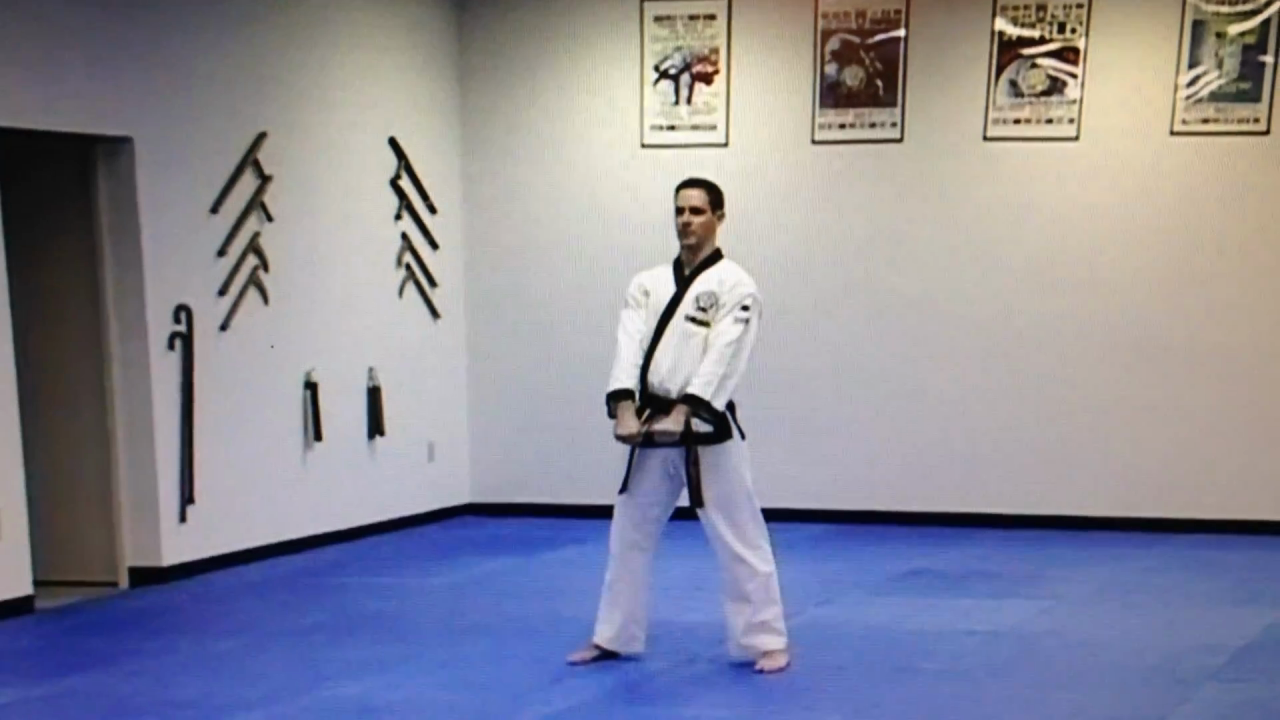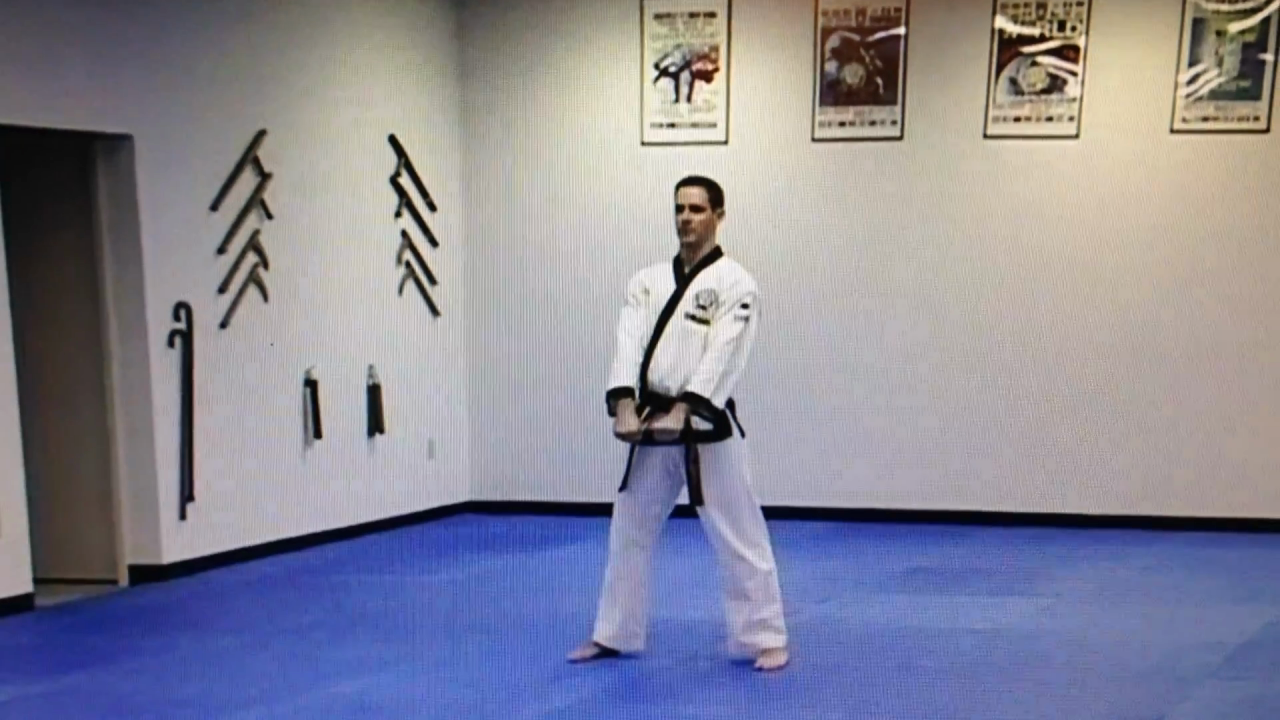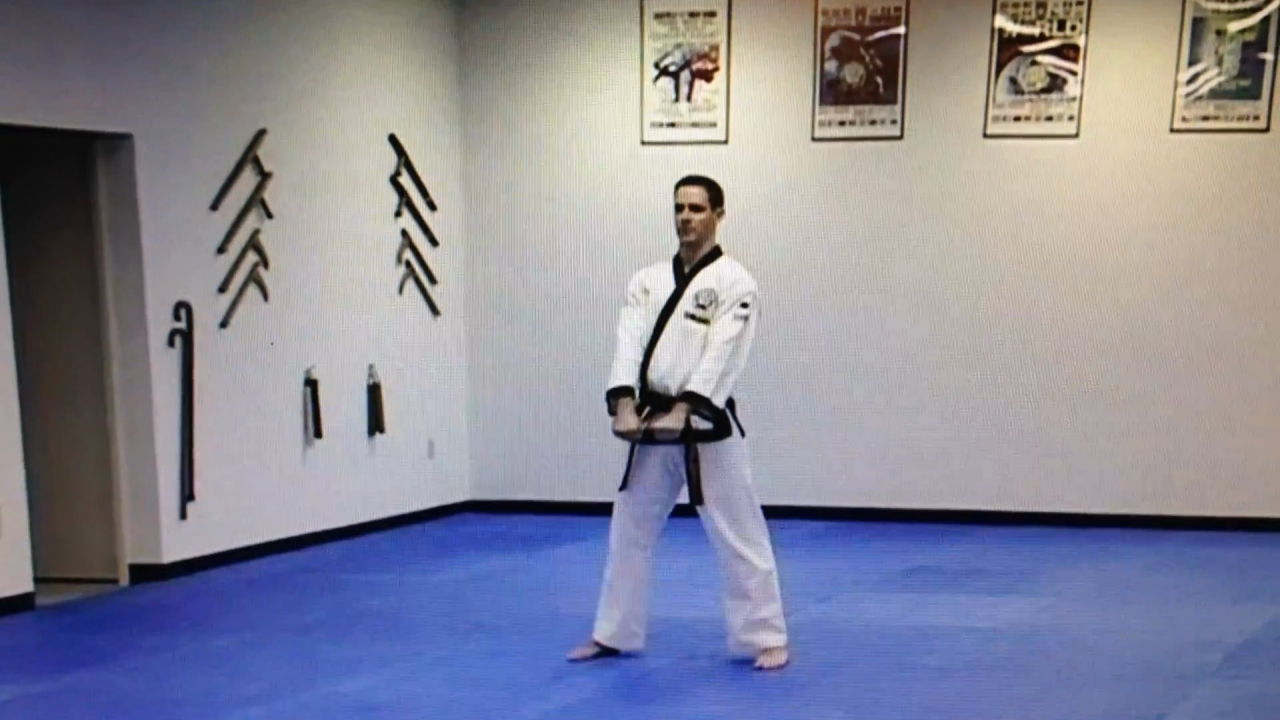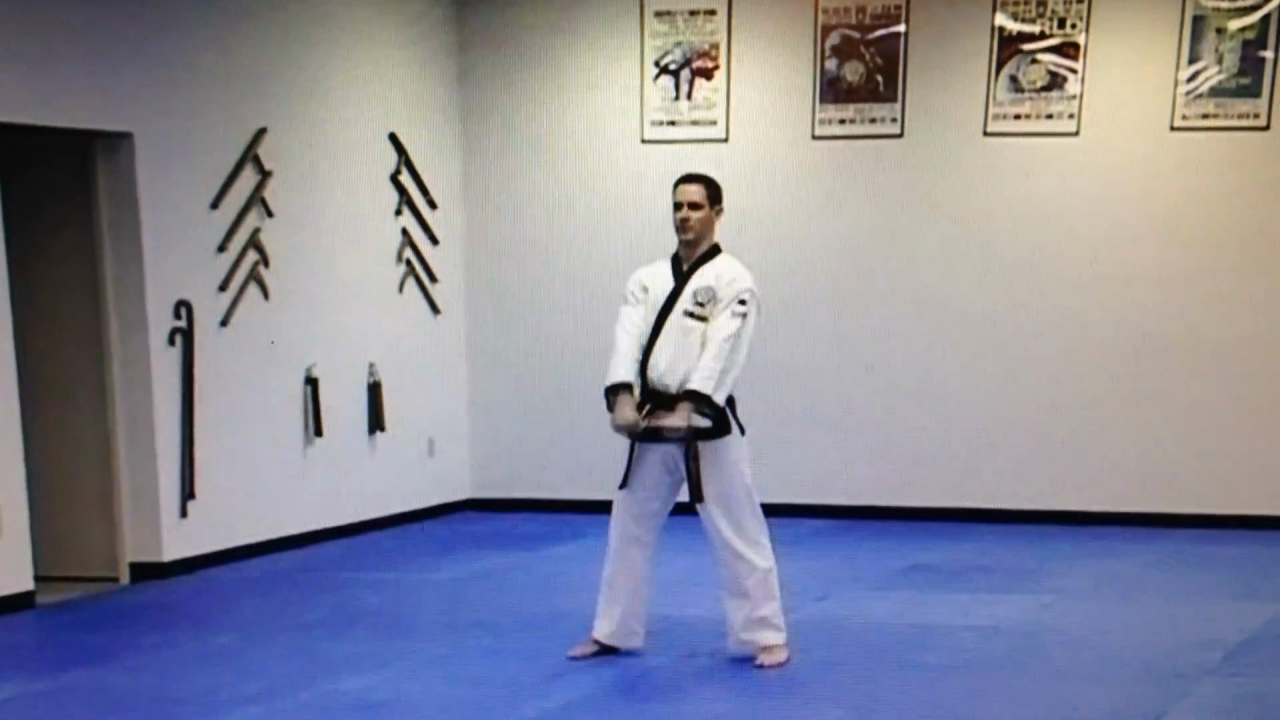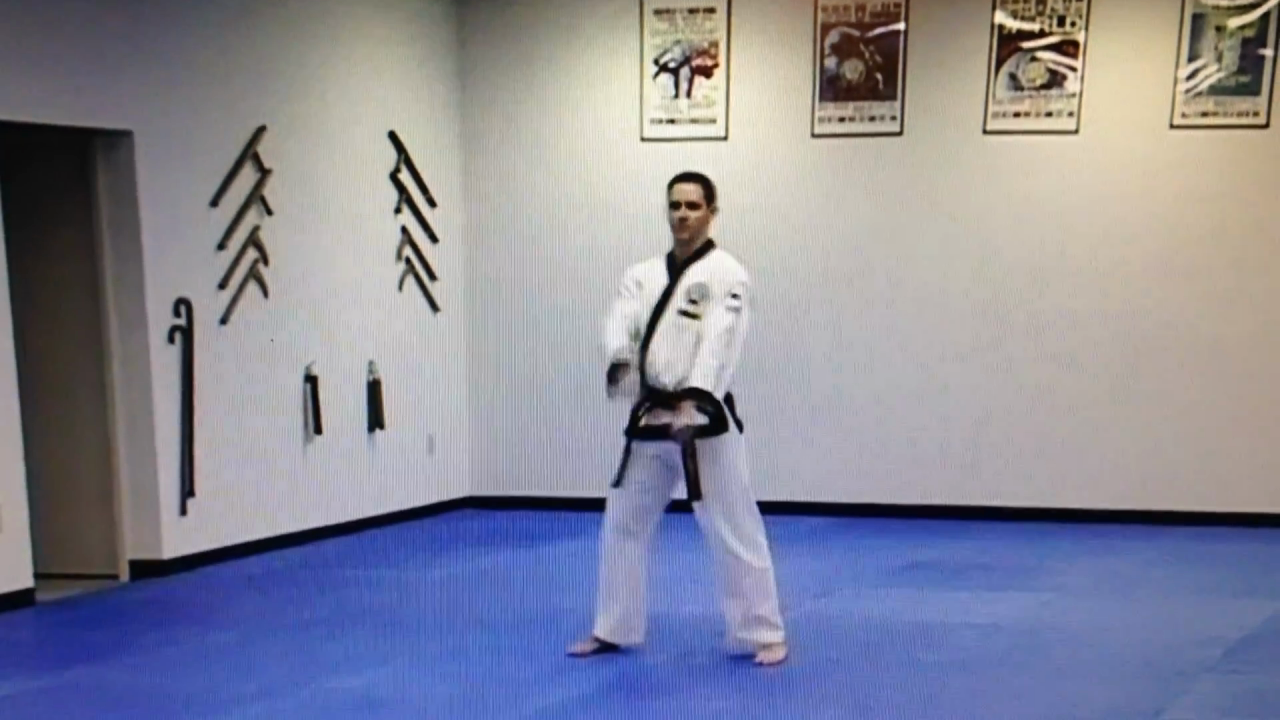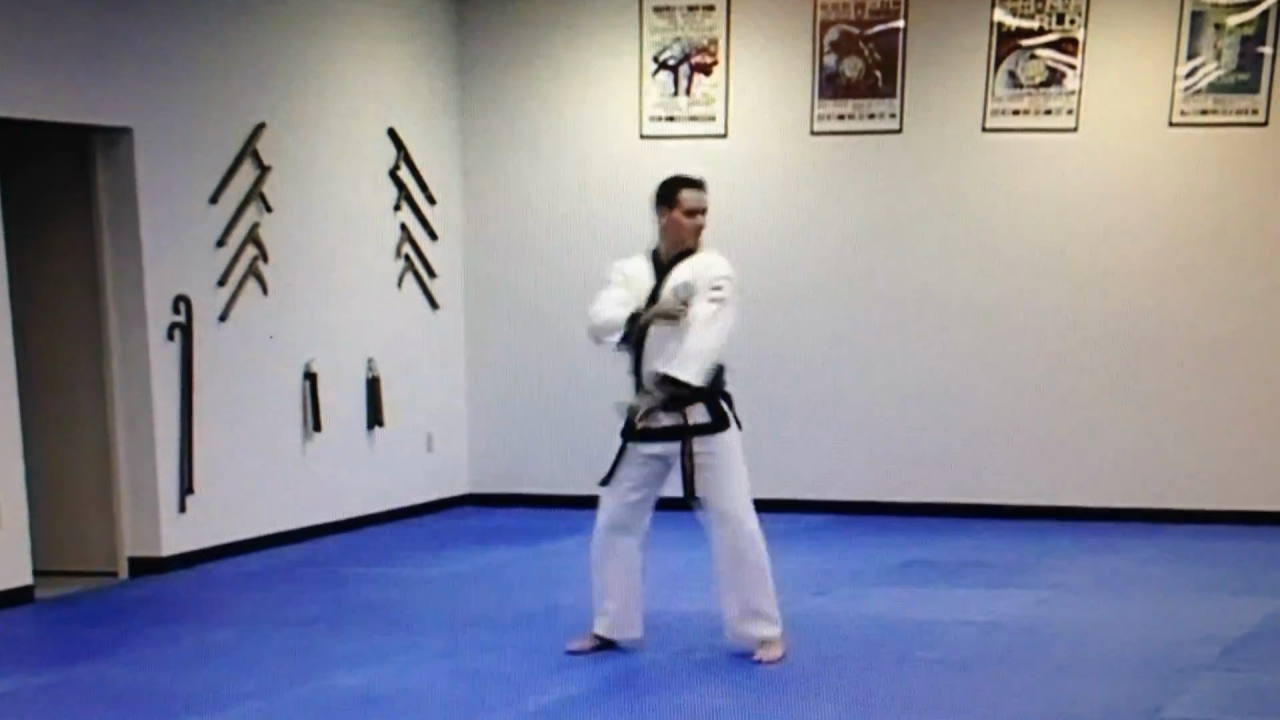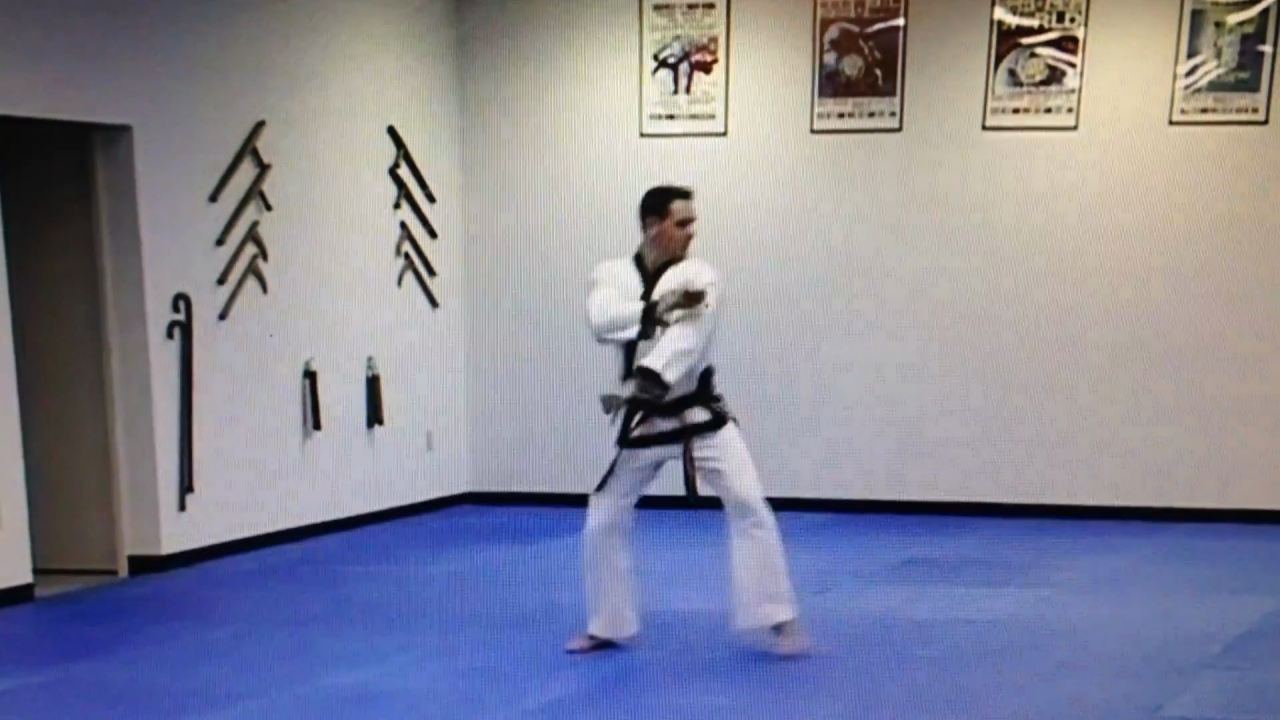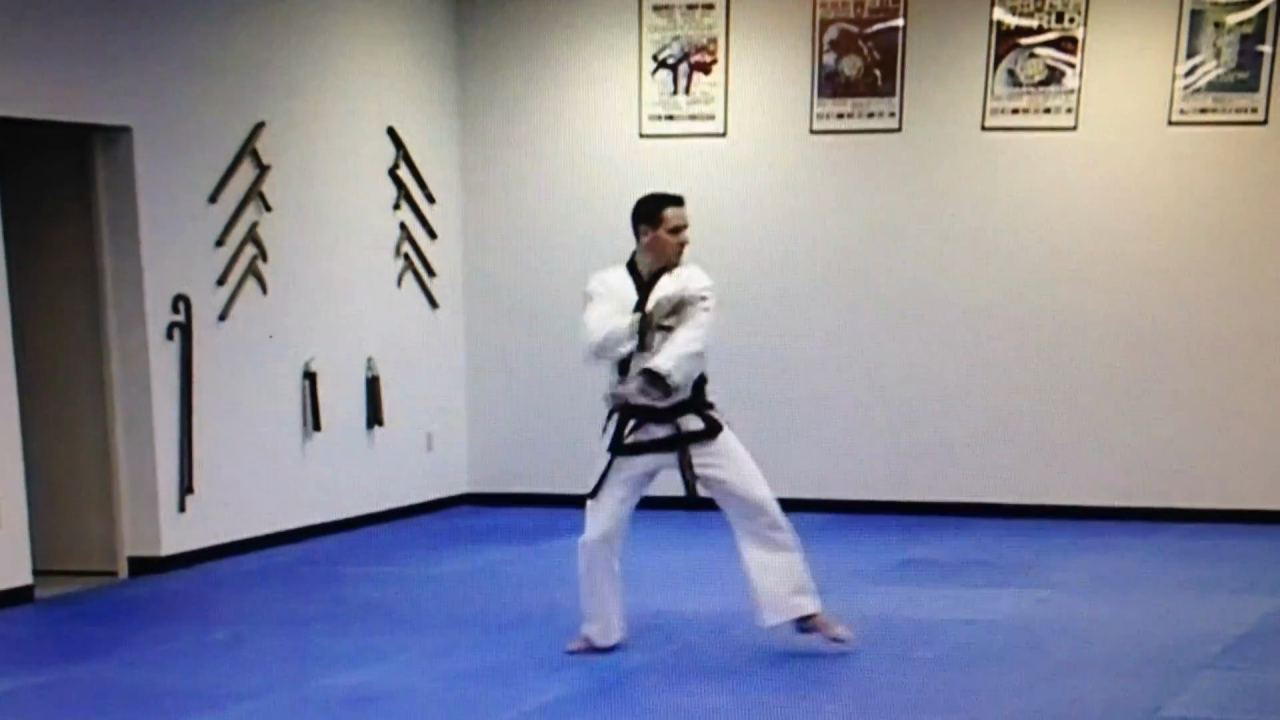
dt=0.1s
person 1, frame 1
left shoulder: (735, 285)
right shoulder: (647, 283)
left elbow: (723, 359)
right elbow: (629, 348)
left wrist: (683, 413)
right wrist: (625, 408)
left hip: (707, 430)
right hip: (651, 428)
left knee: (738, 539)
right knee: (629, 536)
left ankle: (766, 641)
right ankle: (612, 637)
person 1, frame 2
left shoulder: (735, 283)
right shoulder: (647, 281)
left elbow: (723, 357)
right elbow: (629, 346)
left wrist: (683, 411)
right wrist: (624, 406)
left hip: (707, 427)
right hip: (651, 426)
left knee: (738, 537)
right knee: (630, 534)
left ankle: (767, 639)
right ankle: (612, 635)
person 1, frame 3
left shoulder: (734, 281)
right shoulder: (646, 280)
left elbow: (723, 355)
right elbow: (628, 344)
left wrist: (684, 410)
right wrist: (623, 404)
left hip: (707, 427)
right hip: (651, 425)
left knee: (739, 536)
right knee: (629, 533)
left ankle: (766, 638)
right ankle: (613, 634)
person 1, frame 4
left shoulder: (733, 279)
right shoulder: (645, 279)
left elbow: (723, 352)
right elbow: (627, 341)
left wrist: (688, 409)
right wrist: (622, 399)
left hip: (708, 425)
right hip: (651, 423)
left knee: (739, 534)
right knee: (629, 531)
left ankle: (766, 636)
right ankle: (612, 632)
person 1, frame 5
left shoulder: (727, 274)
right shoulder: (641, 275)
left elbow: (721, 347)
right elbow: (620, 328)
left wrist: (690, 408)
right wrist: (620, 366)
left hip: (705, 422)
right hip: (651, 421)
left knee: (734, 533)
right knee: (623, 525)
left ankle: (764, 635)
right ankle: (612, 629)
person 1, frame 6
left shoulder: (712, 271)
right shoulder: (628, 272)
left elbow: (704, 339)
right elbow: (601, 323)
left wrist: (663, 392)
right wrist: (646, 316)
left hip: (703, 417)
right hip: (648, 420)
left knee: (734, 523)
right knee: (615, 523)
left ankle: (762, 631)
right ankle: (611, 627)
person 1, frame 7
left shoulder: (699, 277)
right shoulder: (611, 273)
left elbow: (686, 340)
right elbow: (607, 319)
left wrist: (641, 382)
right wrist: (661, 307)
left hip: (699, 417)
right hip: (641, 422)
left knee: (749, 509)
right knee: (604, 525)
left ankle: (778, 617)
right ankle: (606, 627)
person 1, frame 8
left shoulder: (695, 283)
right shoulder: (605, 285)
left elbow: (690, 346)
right elbow: (598, 342)
left wrist: (647, 384)
right wrist: (649, 318)
left hip: (694, 424)
right hip: (633, 430)
left knee: (759, 509)
right knee: (599, 534)
left ankle: (804, 612)
right ankle: (601, 630)
